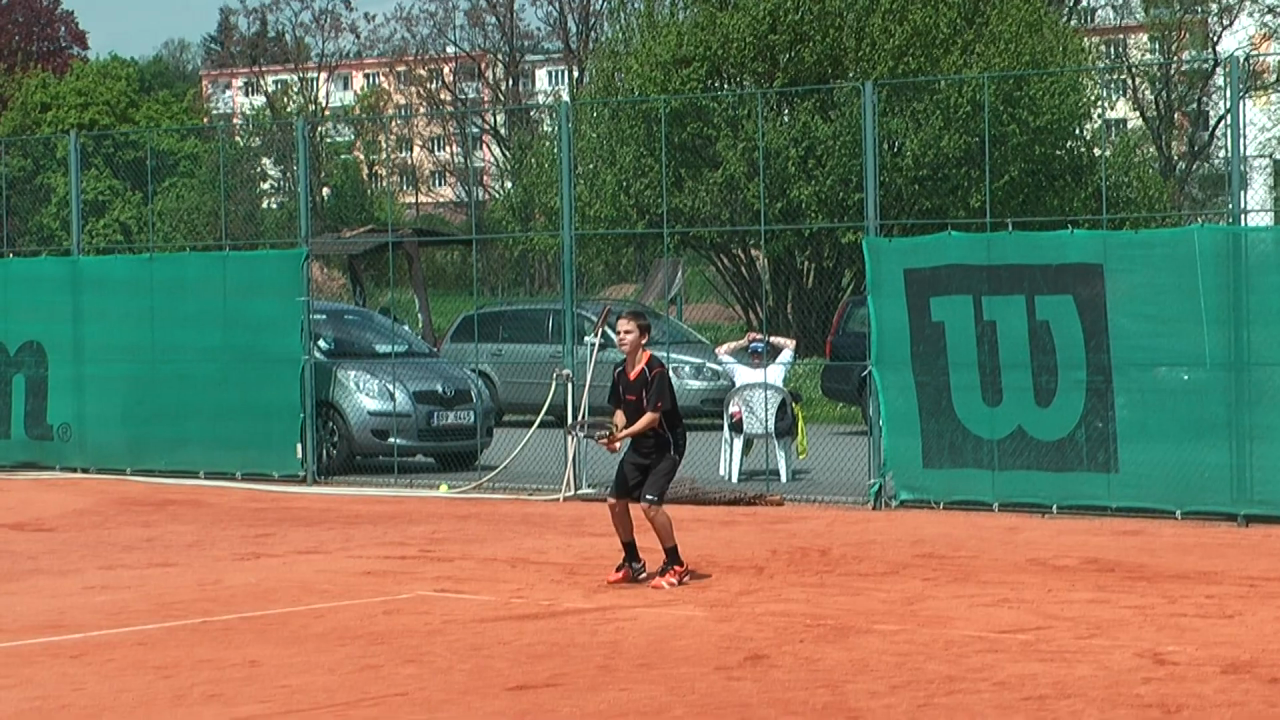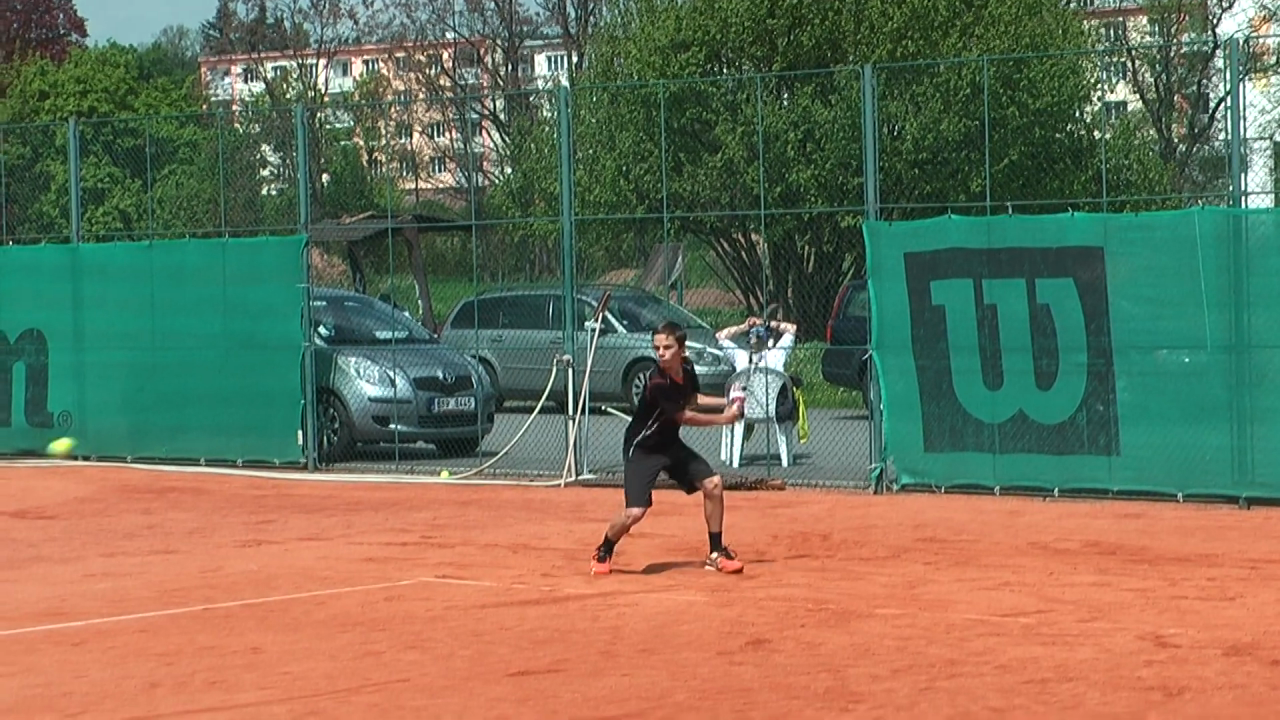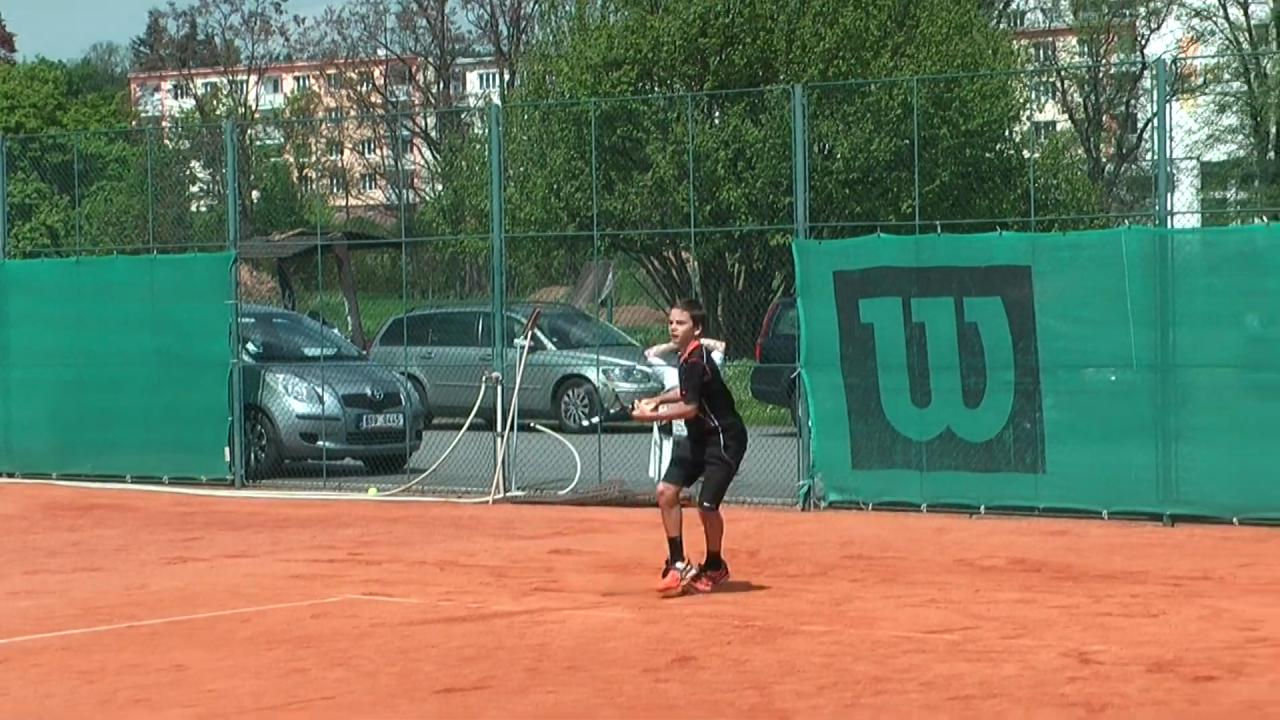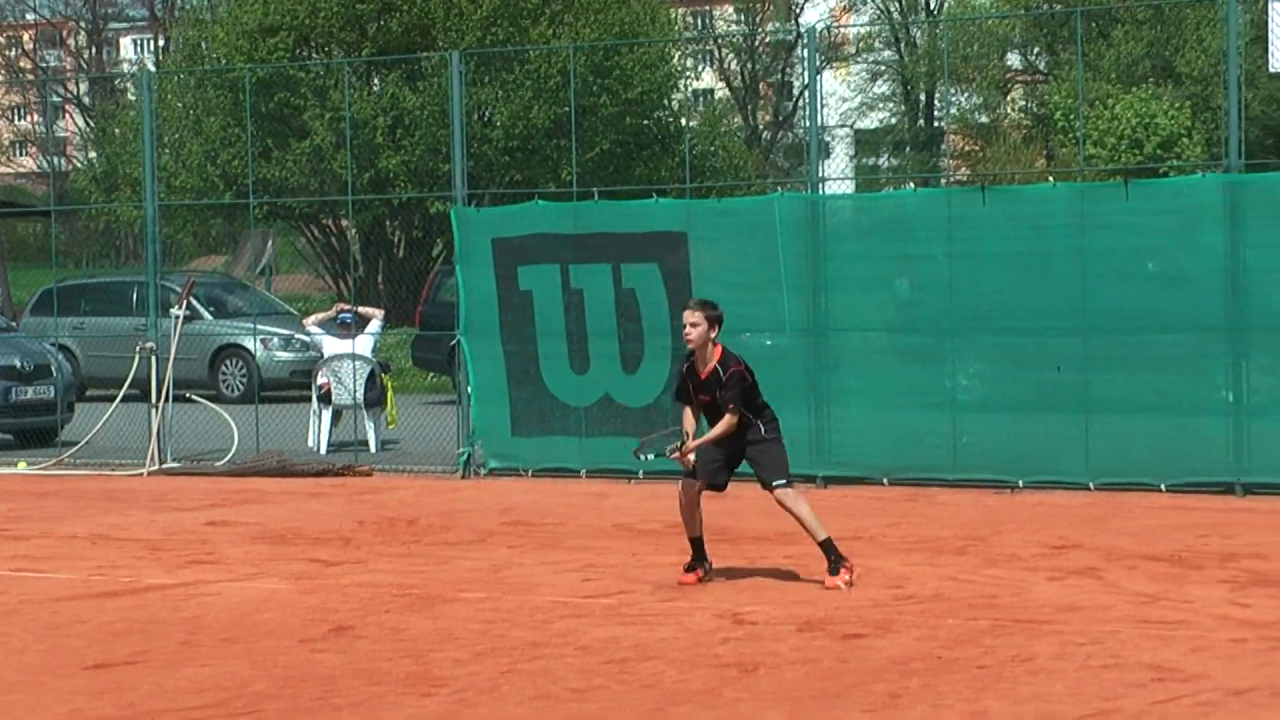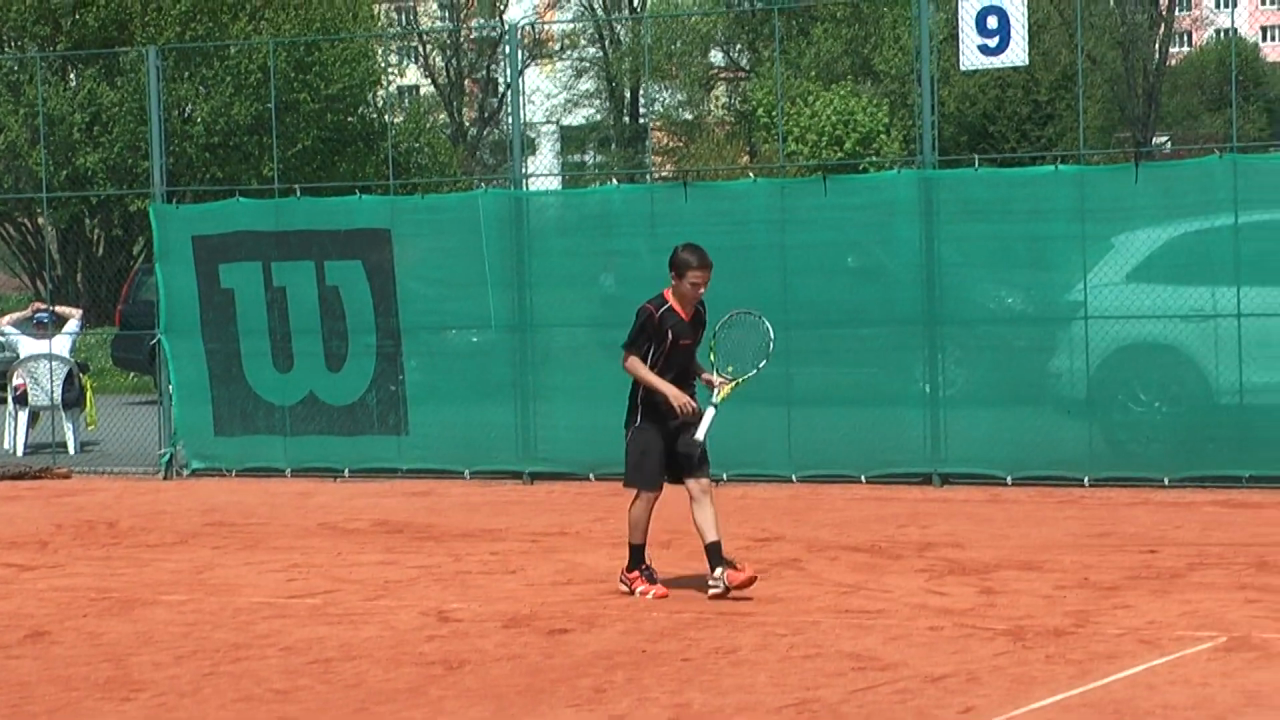
dt=1s
person 1, frame 1
left shoulder: (656, 370)
right shoulder: (620, 371)
left elbow: (654, 415)
right elbow: (620, 410)
left wrist: (622, 435)
right wrist: (615, 438)
left hip: (667, 445)
right hip: (638, 447)
left knee: (651, 503)
right knee: (616, 502)
left ankle: (676, 565)
right ankle: (633, 562)
person 1, frame 2
left shoulder: (686, 367)
right shoulder: (658, 383)
left elbow: (695, 398)
right elbow: (684, 417)
left wrist: (726, 403)
right wrist: (722, 419)
left hip: (670, 443)
right hip: (642, 448)
left knee: (714, 484)
right knee: (635, 512)
left ankle: (716, 553)
right ankle: (603, 551)
person 1, frame 3
left shoulder: (697, 360)
right shoulder: (687, 355)
left elbow: (687, 409)
left wrist: (651, 415)
right wrist: (658, 400)
left hip: (724, 440)
right hip: (699, 437)
left knee: (707, 507)
right knee: (665, 492)
left ankle: (713, 565)
right ankle: (677, 563)
person 1, frame 4
left shoulder: (732, 368)
right shoulder: (687, 367)
left elbow: (730, 417)
right elbow: (689, 406)
left wrist: (696, 444)
right wrist: (689, 438)
left hip: (757, 432)
right hip: (722, 437)
left knee: (783, 493)
right knee: (688, 490)
left ankle: (835, 561)
right ankle: (699, 562)
person 1, frame 5
left shoulder: (698, 311)
right shoulder: (653, 312)
right elbow: (630, 360)
left wrist: (705, 376)
right wrist: (669, 390)
left hip: (686, 413)
right hip: (649, 413)
left knee: (701, 487)
right knee: (648, 492)
left ankle: (718, 571)
right ankle: (634, 571)
